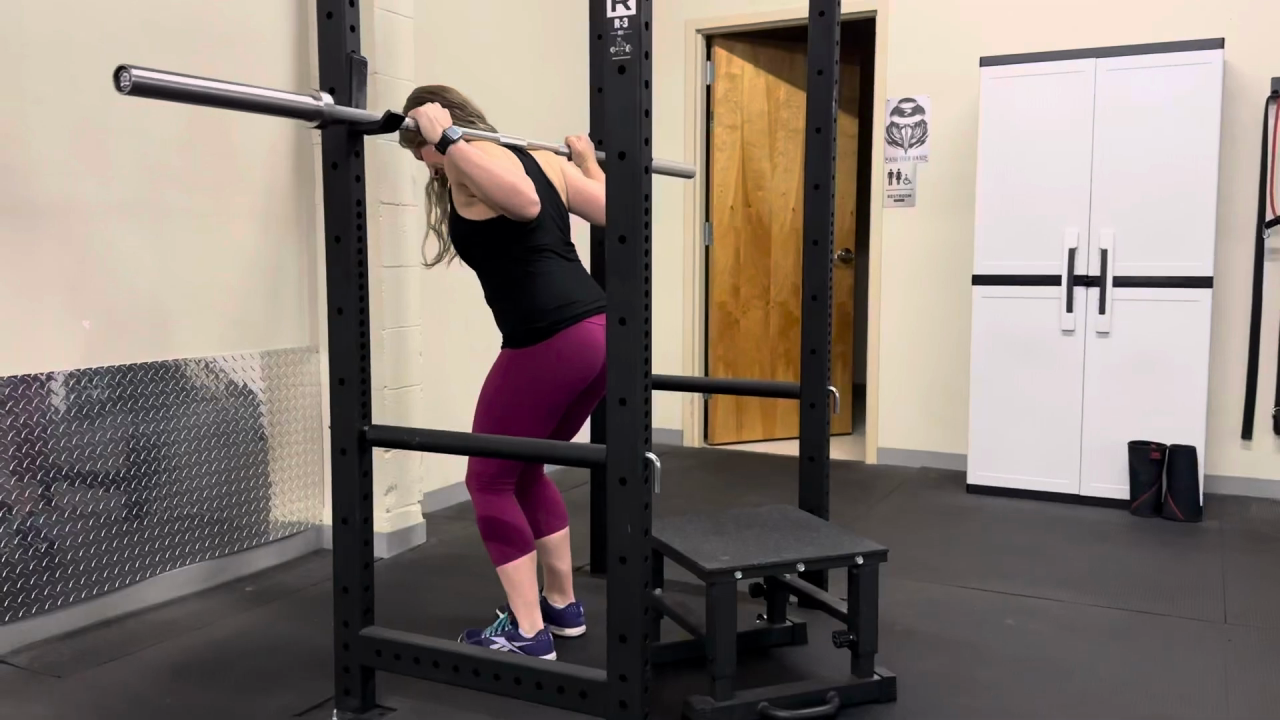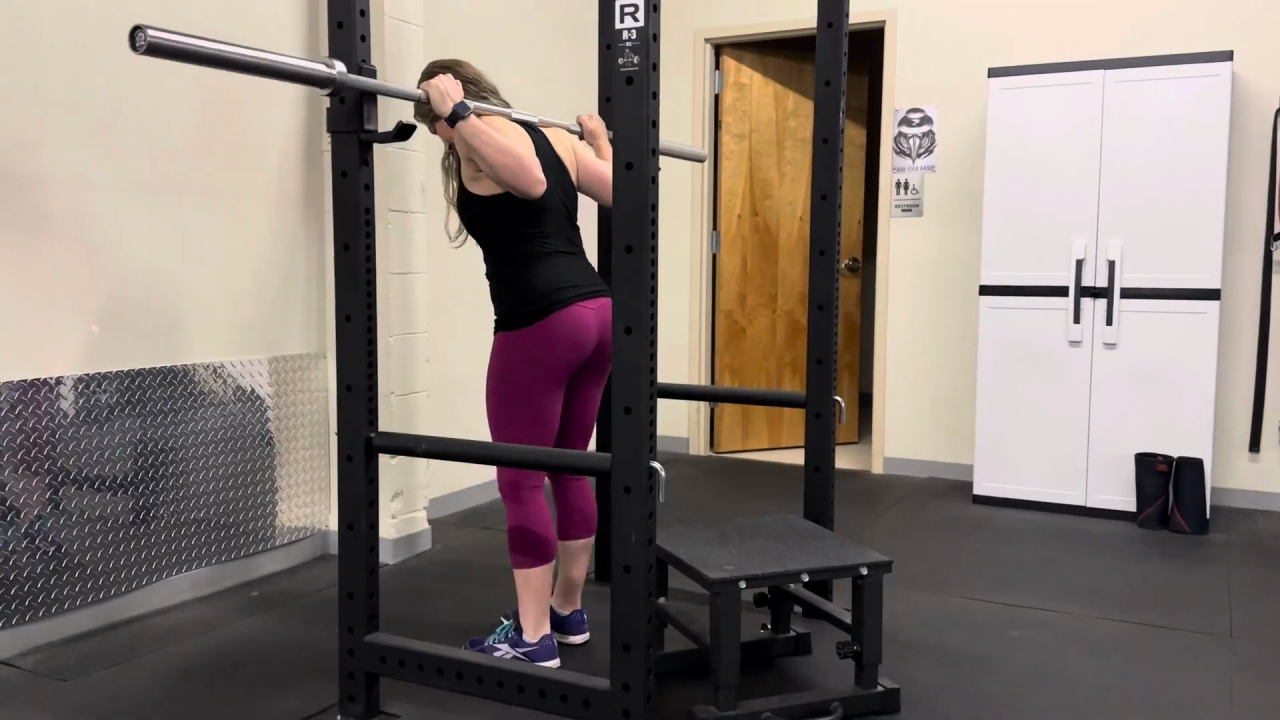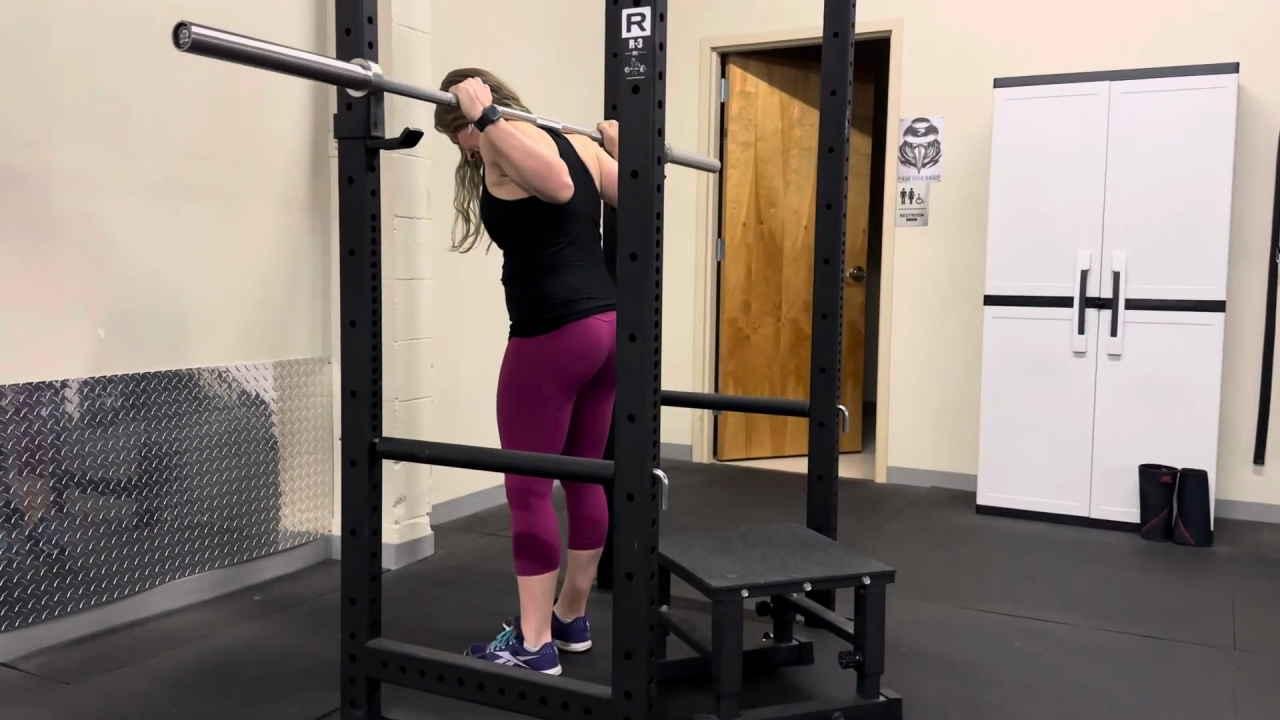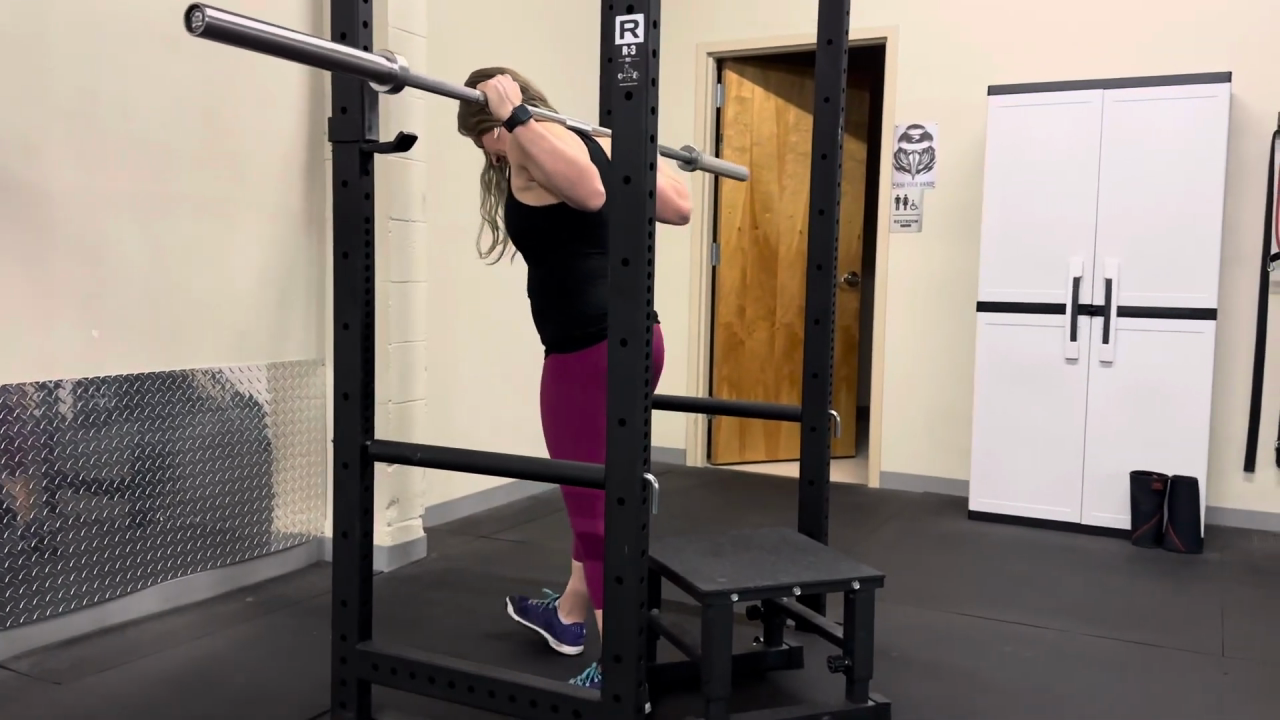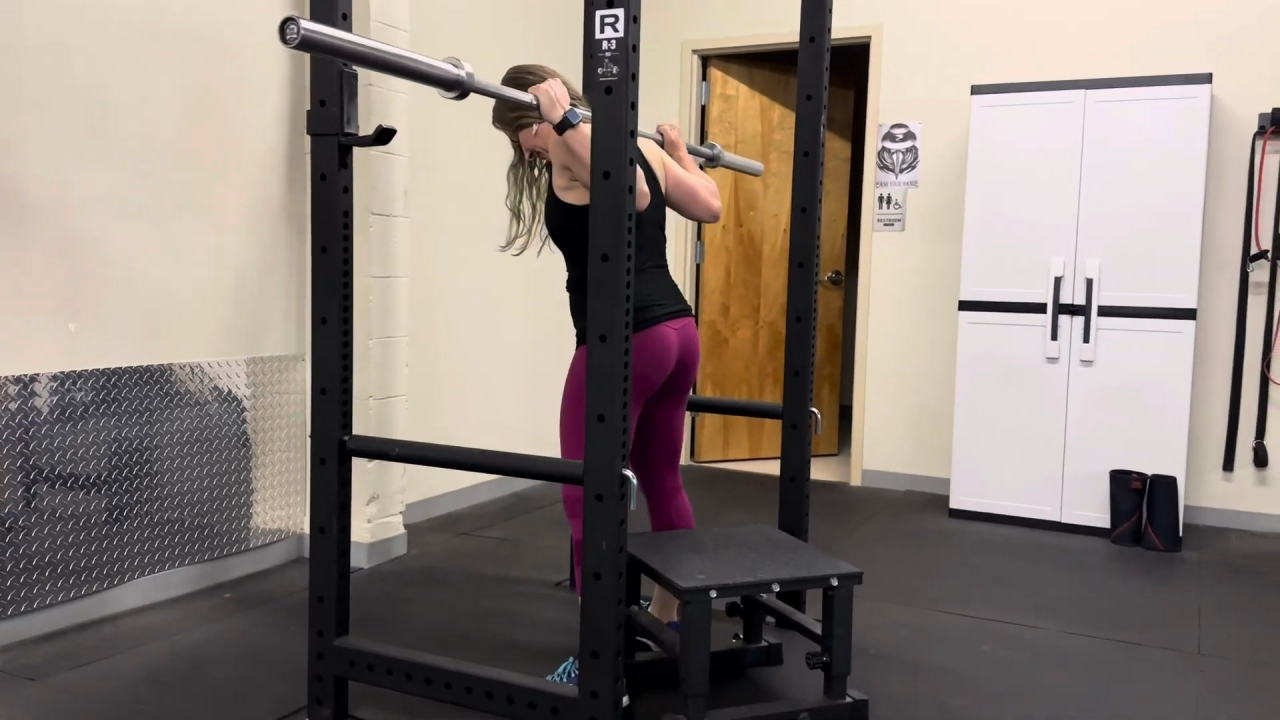
dt=0.7s
person 1, frame 1
left shoulder: (466, 160)
right shoulder: (541, 157)
left elbow: (524, 203)
right elbow: (615, 213)
left wrist: (444, 141)
right wrist: (589, 162)
left hip: (550, 344)
right hip: (599, 332)
left knee: (489, 482)
right knee: (523, 470)
left ankle: (527, 631)
right ankle: (563, 604)
person 1, frame 2
left shoulder: (479, 134)
right shoulder: (555, 136)
left elbow: (529, 181)
right elbow: (623, 194)
left wrist: (456, 113)
right wrist: (599, 141)
left hip: (540, 327)
right hip: (596, 315)
left knee: (520, 484)
right knee: (569, 470)
left ankle: (533, 637)
right ankle: (568, 610)
person 1, frame 3
left shoulder: (505, 143)
right shoulder: (577, 142)
left elbow: (555, 185)
left wrist: (485, 117)
right wrist: (618, 149)
left hip: (553, 337)
right hip: (609, 328)
left knee: (529, 490)
right knee: (585, 480)
left ankle: (533, 643)
right ankle: (569, 617)
person 1, frame 4
left shoulder: (532, 144)
right shoulder: (603, 144)
left elbow: (588, 192)
right elbow: (679, 207)
left wrist: (514, 117)
left hip: (588, 352)
left knee: (594, 508)
right knee: (596, 493)
right ankle: (567, 614)
person 1, frame 5
left shoulder: (575, 148)
right shoulder: (640, 145)
left elbow: (626, 187)
right elbow: (709, 205)
left wrist: (565, 121)
right wrist: (679, 151)
left hip: (624, 343)
right hip: (677, 332)
left knee: (587, 499)
right knee: (663, 483)
right ankle: (670, 614)
